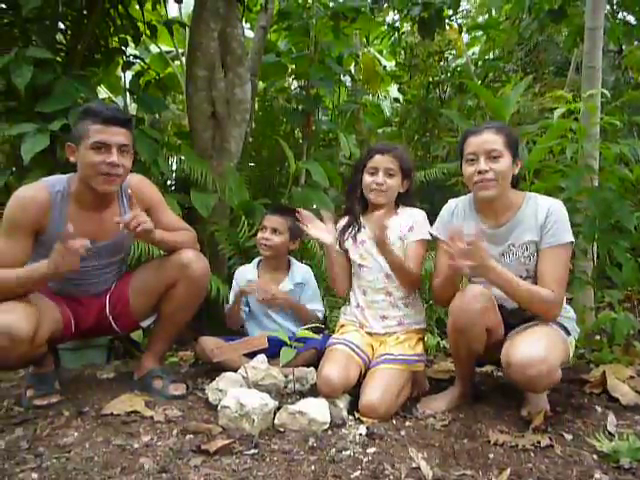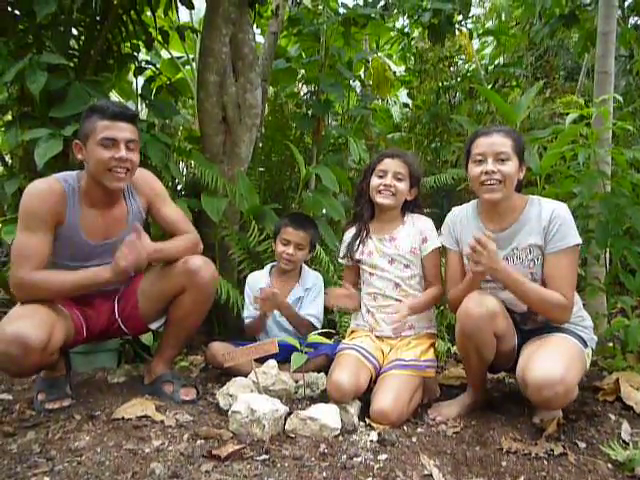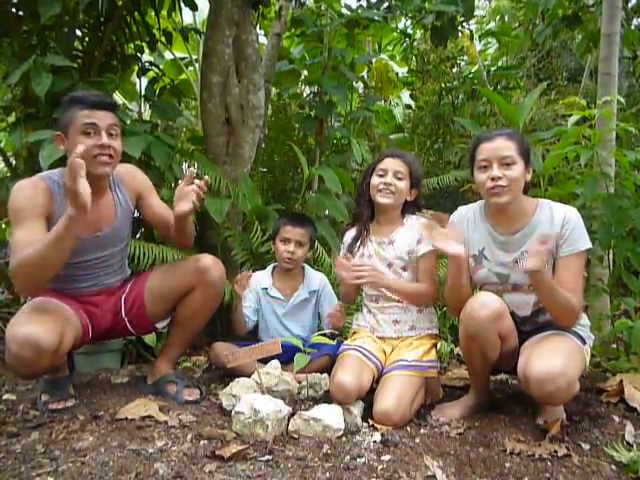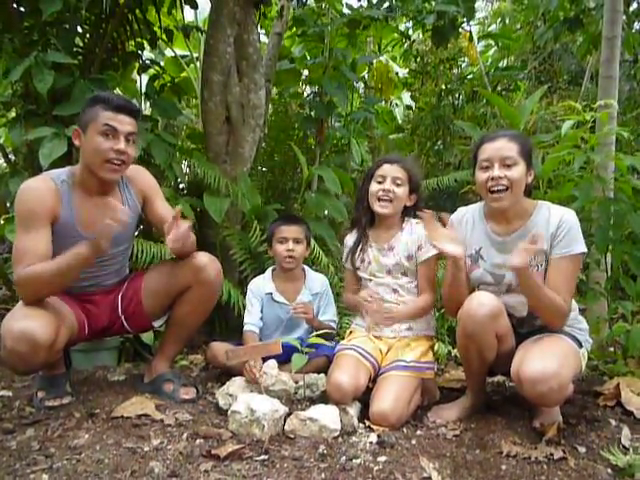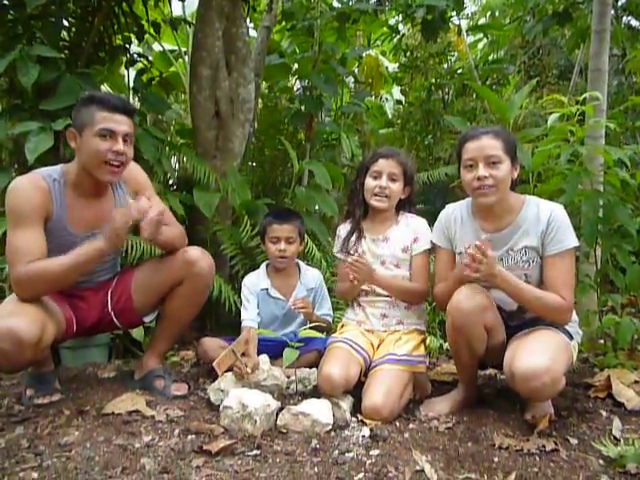
dt=1s
person 1, frame 1
left shoulder: (137, 189)
right shoulder: (34, 200)
left elbow: (191, 241)
left wrist: (153, 234)
right wrist: (49, 268)
left hip: (113, 301)
right hip: (51, 303)
left knee: (193, 265)
left ankle: (149, 365)
right ankle: (43, 364)
person 1, frame 2
left shoulder: (143, 183)
right shoulder: (45, 194)
left elbow: (193, 241)
left wrist: (150, 252)
right wrist: (109, 272)
left hip: (124, 300)
right hip: (62, 305)
left knee: (201, 271)
left ankle: (159, 369)
right ankle: (55, 368)
person 1, frame 3
left shoulder: (129, 177)
right shoulder: (32, 192)
left elbow: (182, 240)
right elbow: (24, 280)
left wrist: (182, 215)
right wrist: (77, 214)
left hip: (123, 297)
right hip: (64, 304)
left knee: (209, 270)
right knee: (28, 346)
left ankle: (162, 369)
right ankle: (58, 371)
person 1, frame 4
left shoulder: (138, 179)
right shoulder: (40, 192)
left elbow: (186, 243)
left wrist: (179, 242)
right wrist: (89, 251)
left hip: (121, 297)
right hip: (63, 303)
left knee: (206, 269)
left ankle: (159, 367)
right ankle: (54, 369)
person 1, frame 5
left shoulder: (130, 176)
right shoulder: (31, 189)
left elbow: (179, 241)
left wrist: (157, 234)
right wrist: (104, 243)
left hip: (112, 292)
right hip: (52, 299)
left knee: (198, 263)
left ankle: (150, 364)
right ankle: (42, 367)
person 2, frame 1
left shoulder: (548, 213)
right shoulder: (452, 212)
left elbow: (550, 306)
right elbow: (443, 297)
left wrist: (487, 266)
right wrist: (453, 268)
left hip: (541, 322)
right hip: (484, 328)
left knee: (526, 364)
right knee: (472, 298)
left ankle: (534, 388)
right ankle: (462, 386)
person 2, frame 2
left shoulder: (553, 215)
right shoulder: (458, 220)
left elbow: (562, 309)
right elbow: (454, 304)
left wrist: (499, 269)
right wrist: (474, 276)
left hip: (557, 329)
right hip: (494, 333)
left knee: (545, 385)
right knee: (477, 307)
left ankle: (551, 395)
right ankle: (475, 393)
person 2, frame 3
left shoulder: (563, 219)
right shoulder: (464, 219)
left elbow: (570, 316)
right elbow: (455, 306)
left wrist: (539, 275)
right wrist: (458, 263)
left hip: (555, 329)
right hip: (494, 335)
left knee: (546, 380)
right knee: (482, 306)
left ankle: (551, 397)
right ankle: (478, 394)
person 2, frame 4
left shoulder: (560, 221)
right shoulder: (463, 220)
left elbow: (557, 316)
right elbow: (453, 305)
left wrist: (524, 272)
right wrist: (456, 261)
left hip: (555, 331)
right hip: (491, 337)
left knee: (538, 381)
right knee: (480, 306)
left ankle: (549, 398)
right ankle: (474, 395)
person 2, frame 5
left shoulder: (549, 216)
right shoulder: (451, 218)
left elbow: (562, 312)
right elbow: (442, 300)
left wrist: (500, 275)
right wrist: (457, 275)
left hip: (544, 325)
right hip: (481, 330)
left knee: (532, 376)
right knee: (467, 298)
left ankle: (540, 390)
right ankle: (466, 388)
person 3, frame 1
left shoulder: (414, 218)
right shoulder: (348, 224)
left elbow: (413, 282)
right elbow: (339, 286)
left wrist: (384, 246)
right wrist: (329, 245)
left hip: (401, 328)
right hip: (356, 324)
left knee: (373, 406)
right knee: (330, 384)
left ankle: (408, 375)
right ankle: (370, 372)
person 3, frame 2
left shoulder: (422, 228)
right shoulder: (355, 234)
left elbow: (438, 289)
left wrist: (412, 306)
right wrist: (345, 298)
left hip: (413, 333)
right hip: (368, 328)
left knee: (384, 412)
right knee: (339, 389)
left ankle: (419, 383)
right ankle: (386, 378)
person 3, frame 3
left shoulder: (421, 227)
right shoulder: (355, 236)
left elbow: (428, 294)
right elbow: (349, 299)
left wrist: (380, 279)
right wrist: (346, 280)
left hip: (416, 333)
right hip: (370, 328)
left knee: (388, 414)
right knee: (343, 390)
left ankle: (422, 383)
right ankle: (393, 379)
person 3, frame 4
left shoulder: (419, 233)
right shoulder: (355, 238)
left elbow: (428, 296)
right elbow: (350, 296)
left wrist: (392, 314)
right wrist: (360, 302)
left hip: (411, 335)
right hip: (366, 330)
left knee: (385, 415)
right knee: (340, 389)
left ankle: (419, 383)
right ankle: (381, 379)
person 3, frame 5
left shoulder: (415, 227)
right shoulder: (348, 230)
left elbow: (421, 292)
right elbow: (345, 295)
left wrist: (376, 279)
right wrist: (349, 283)
left hip: (403, 329)
right hip: (358, 324)
left knee: (377, 409)
right knee: (331, 381)
left ankle: (411, 377)
right ankle: (379, 372)
person 4, frame 1
left shoulder: (303, 274)
right shoulder: (244, 274)
left elbow: (316, 323)
right elbow: (233, 324)
left wrist: (290, 303)
right wrist: (239, 296)
left hip: (292, 346)
left knee: (321, 343)
right knee: (204, 344)
person 4, frame 2
left shoulder: (314, 281)
right shoulder: (256, 280)
left elbow: (309, 330)
right elbow: (251, 331)
left wrist: (282, 305)
right wrist: (265, 312)
left knee: (331, 349)
right knee: (214, 350)
person 4, frame 3
left shoulder: (318, 281)
right shoulder: (258, 280)
left elbow: (332, 328)
right elbow: (240, 330)
left wrist: (337, 323)
right wrist: (239, 299)
left hip: (306, 352)
left knee: (337, 349)
right knee: (218, 350)
person 4, frame 4
left shoulder: (319, 283)
right shoulder: (258, 285)
left elbow: (330, 332)
right elbow: (251, 329)
left wrist: (314, 322)
right wrist: (254, 358)
left hip: (305, 352)
left knee: (335, 350)
right knee: (215, 351)
person 4, frame 5
left shoulder: (313, 278)
right shoulder: (252, 281)
left elbow: (326, 326)
right elbow: (249, 326)
left wrist: (311, 317)
right wrist: (251, 357)
left hip: (298, 347)
right hip: (261, 346)
left knee: (327, 345)
right knee: (206, 346)
